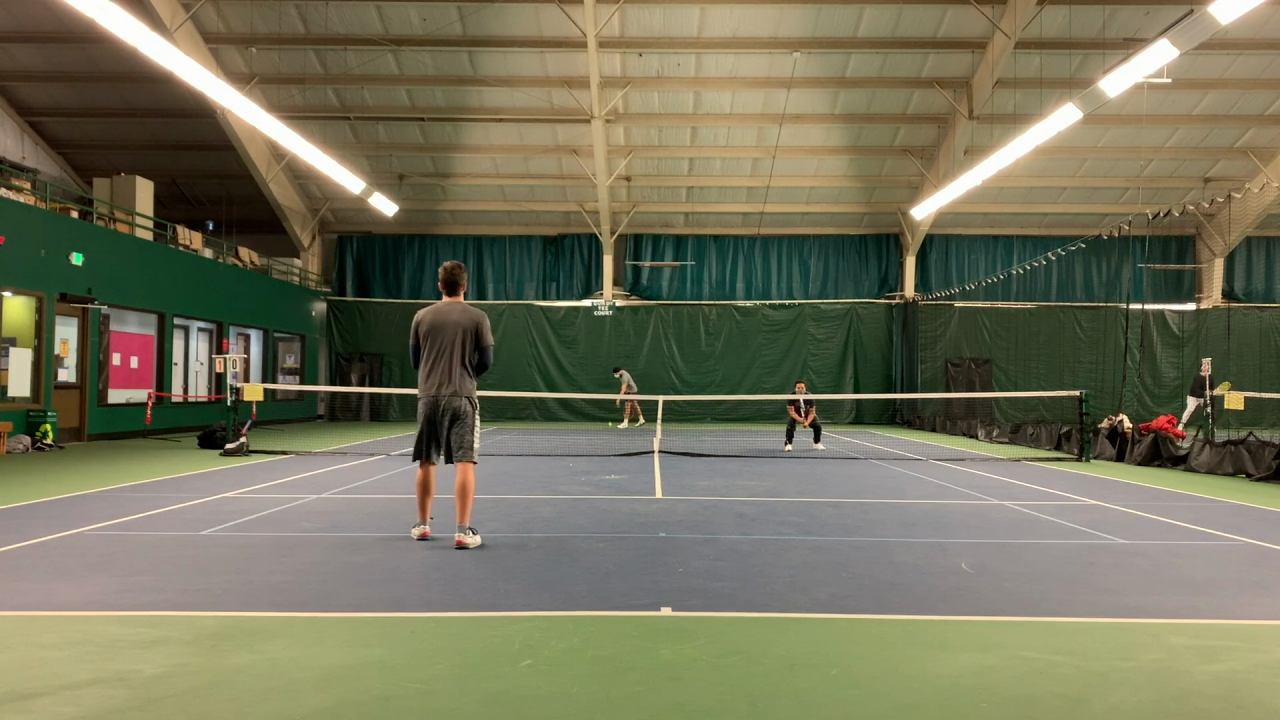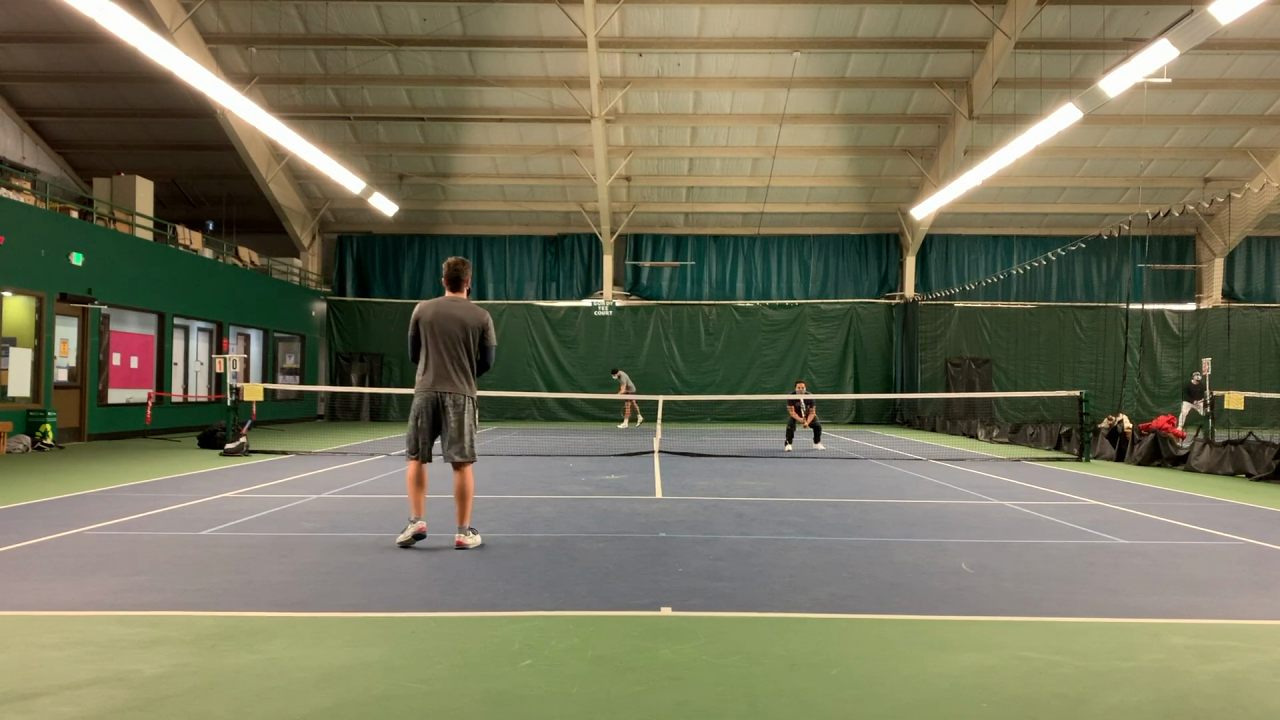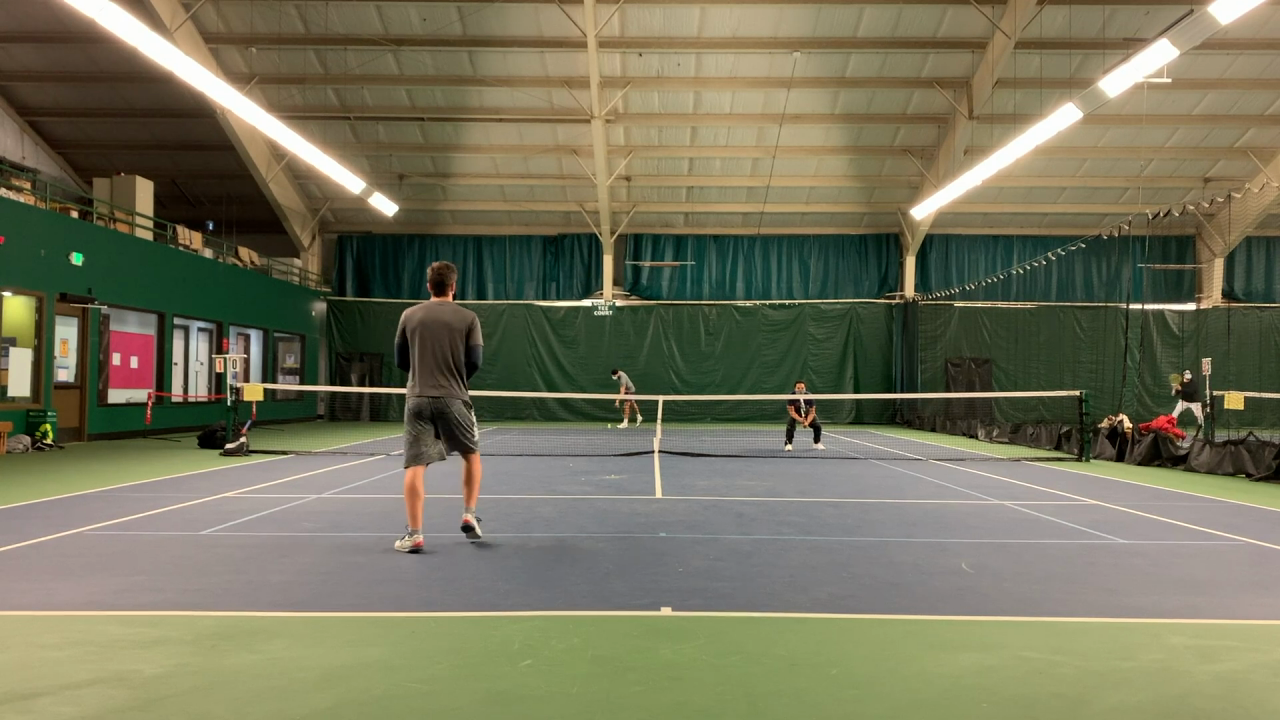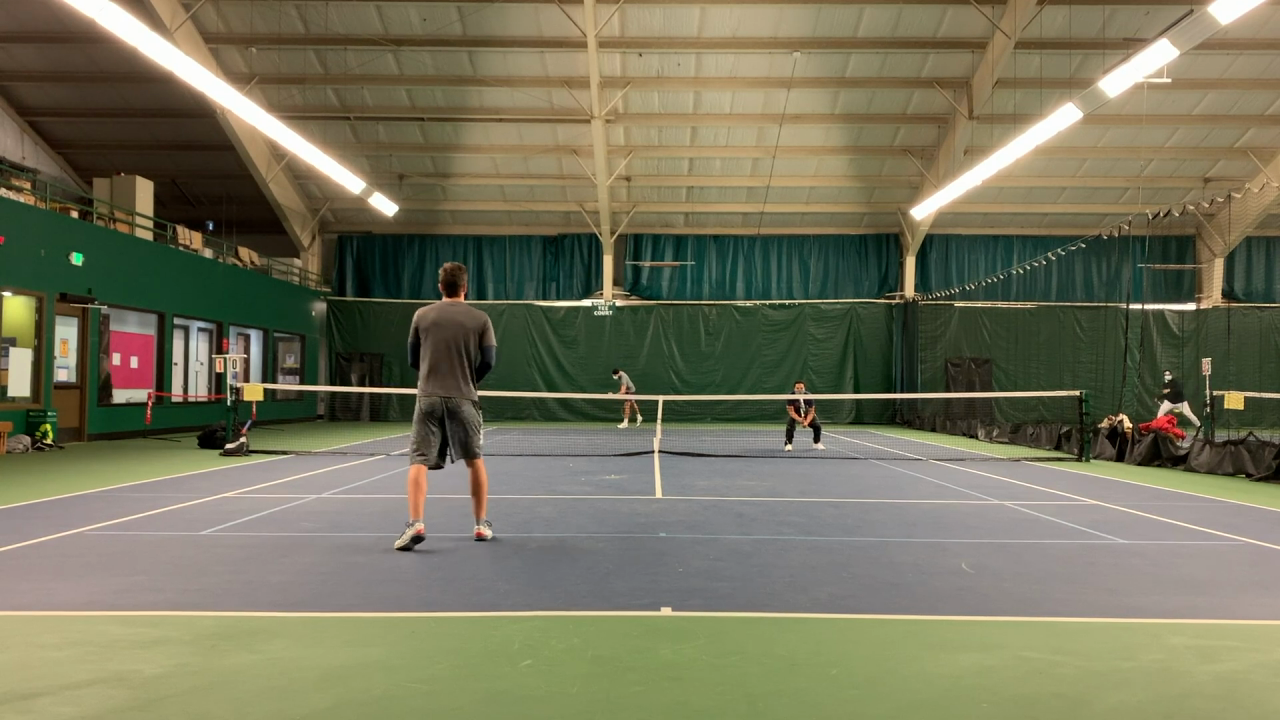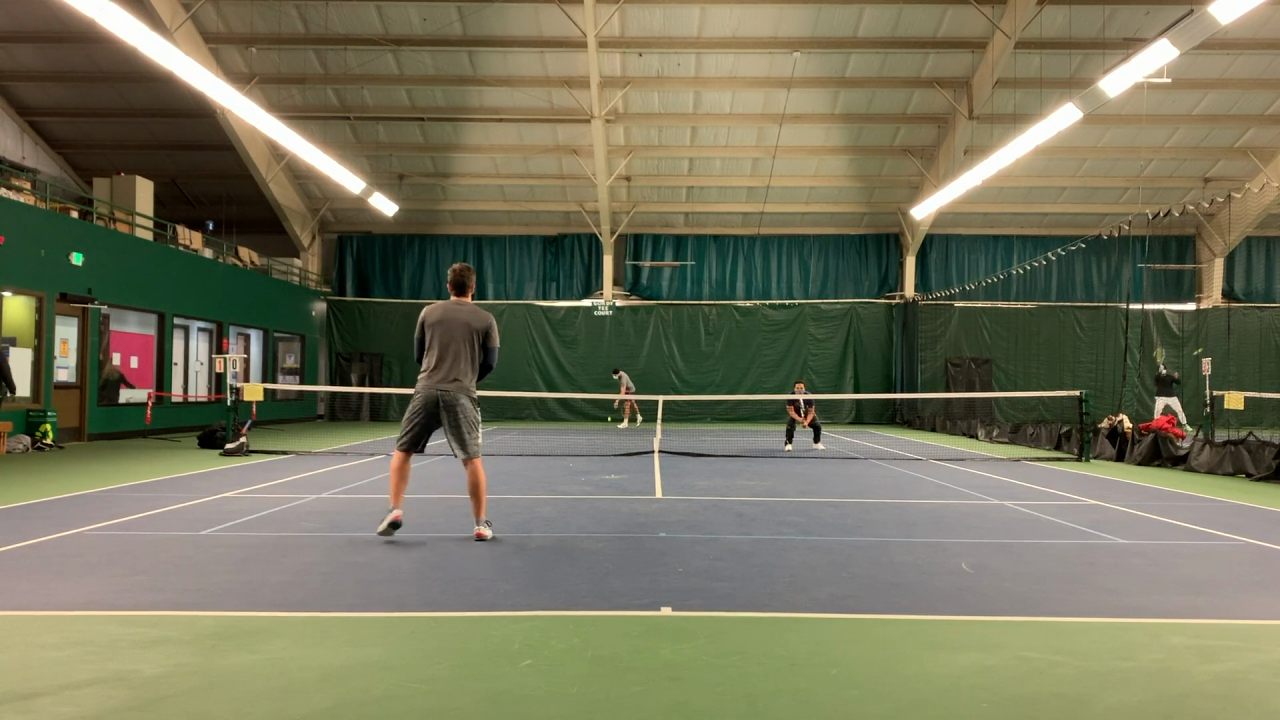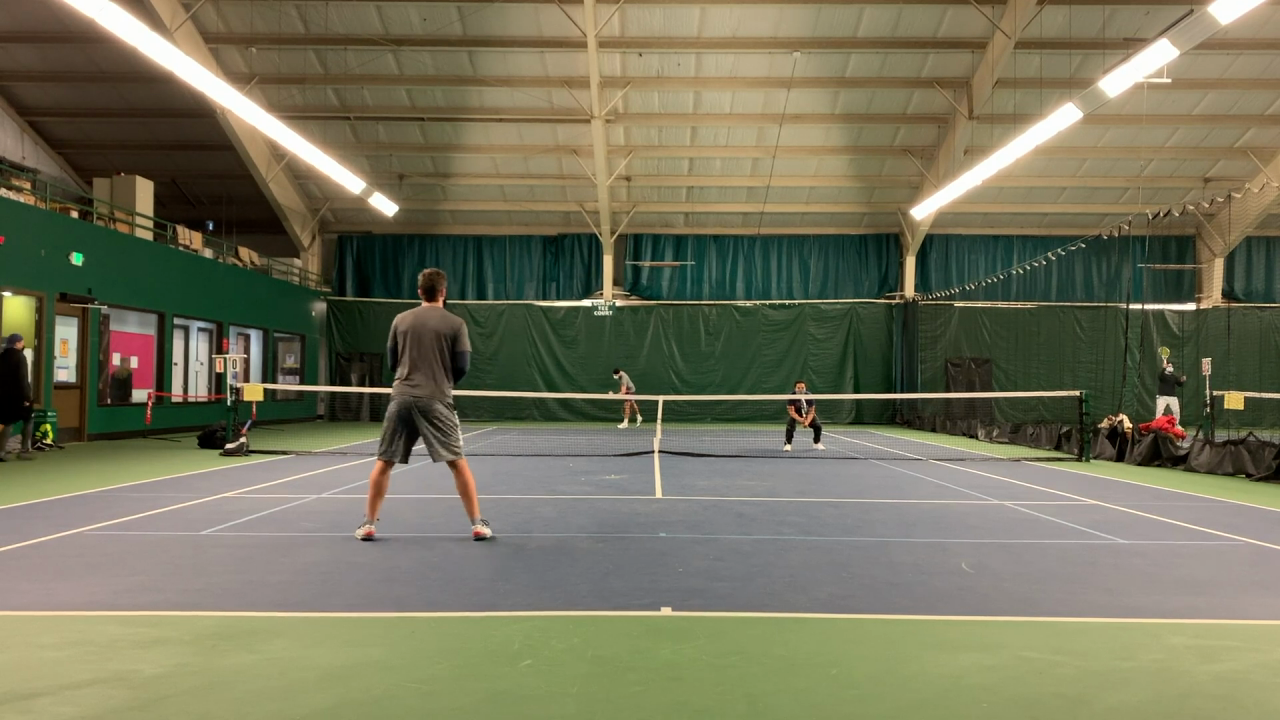
dt=0.3s
person 1, frame 1
left shoulder: (422, 316)
right shoulder: (478, 317)
left elbow: (415, 359)
right elbow: (486, 361)
left hip: (428, 397)
right hip: (461, 398)
left knee: (426, 463)
right knee: (464, 463)
left ankle: (422, 524)
right ankle: (463, 531)
person 1, frame 2
left shoulder: (422, 310)
right shoulder: (481, 316)
left elbow: (413, 353)
right elbow: (487, 361)
left hip: (426, 393)
right hip: (461, 395)
left knee: (416, 459)
right knee: (462, 464)
left ankle: (417, 521)
right ankle: (464, 532)
person 1, frame 3
left shoulder: (409, 316)
right shoulder: (468, 318)
left elbow: (400, 360)
right elbow: (475, 361)
left hip: (418, 399)
right hip: (453, 399)
left knee: (415, 466)
right knee: (471, 455)
left ankle: (414, 533)
right ankle: (469, 514)
person 1, frame 4
left shoulder: (421, 316)
right shoulder: (480, 319)
left elbow: (413, 359)
right elbow: (488, 361)
left hip: (428, 399)
right hip: (463, 399)
left knee: (419, 463)
right knee: (475, 461)
left ankle: (415, 523)
right ankle: (481, 524)
person 1, frame 5
left shoulder: (428, 313)
right shoulder: (486, 320)
left elbow: (419, 354)
right elbow: (490, 362)
left hip: (427, 391)
right hip: (461, 395)
left knee: (403, 452)
right knee: (472, 459)
left ankle: (395, 510)
right ankle: (481, 525)
person 1, frame 6
left shoulder: (400, 320)
right shoulder: (456, 324)
left elbow: (392, 362)
right elbow: (462, 366)
left hip: (402, 398)
right hip: (436, 400)
left knee: (384, 462)
right knee: (457, 462)
left ankle: (368, 524)
right ankle: (478, 523)
